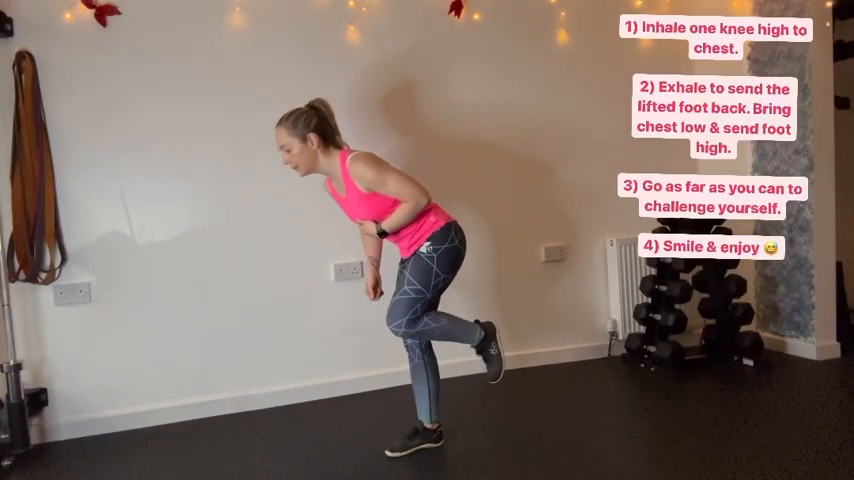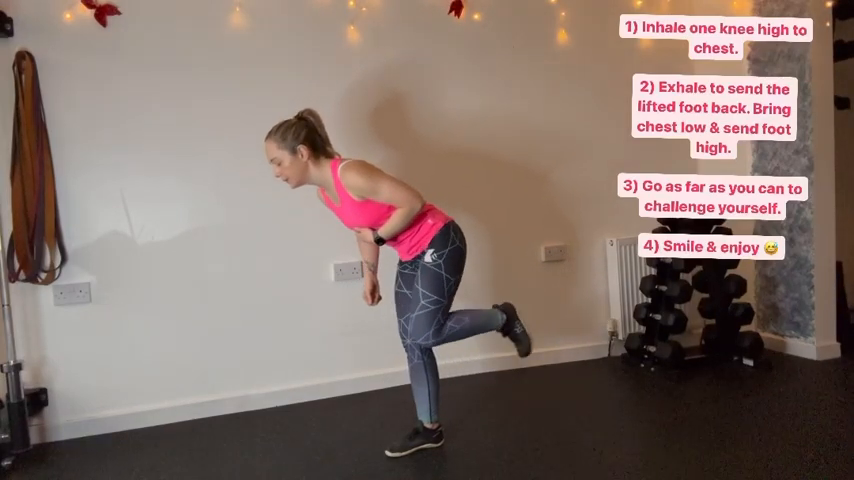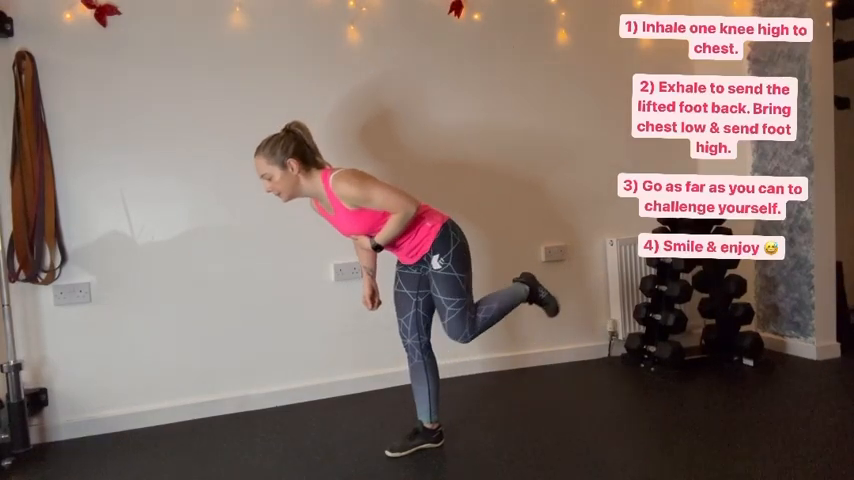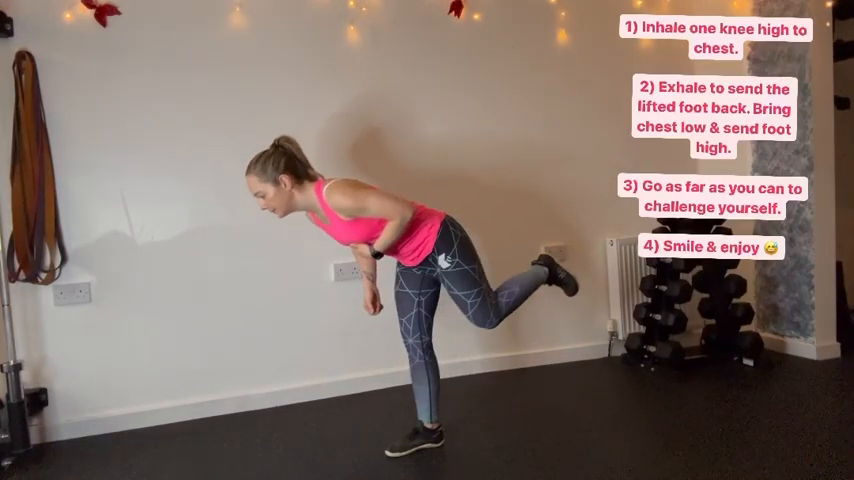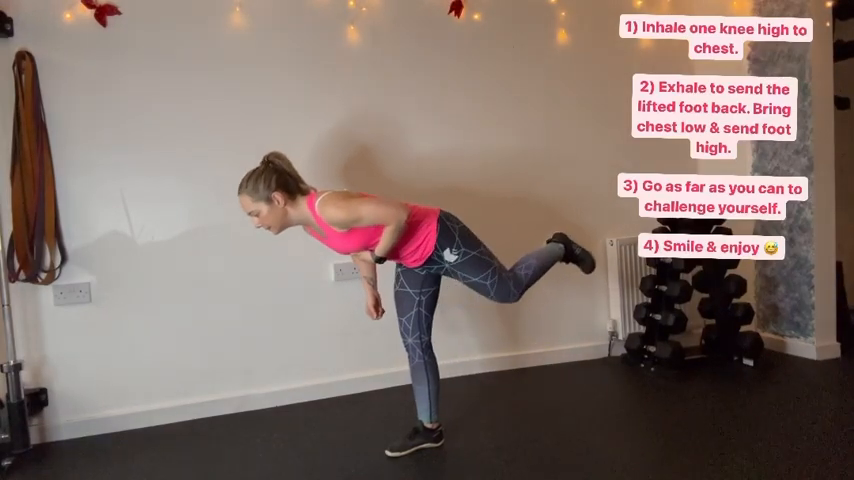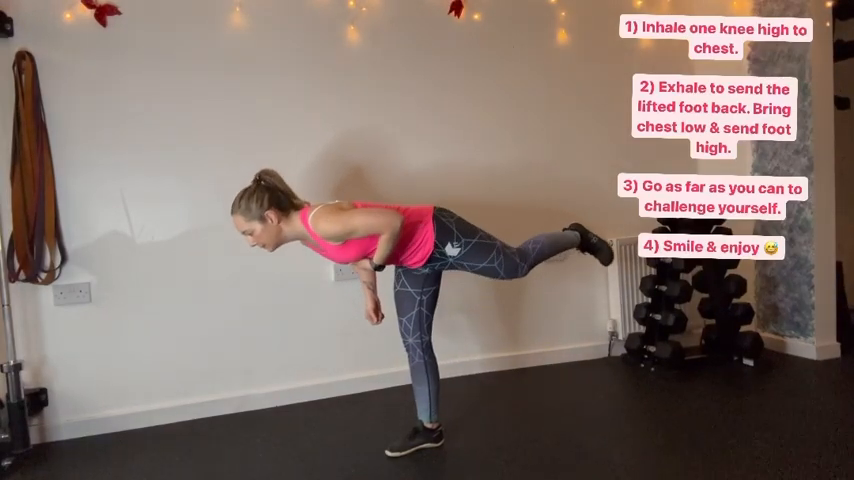
dt=0.4s
person 1, frame 1
left shoulder: (359, 166)
right shoulder: (331, 183)
left elbow: (419, 198)
left wrist: (382, 229)
right wrist: (372, 269)
left hip: (439, 240)
right hip: (414, 252)
left knee: (401, 320)
right knee: (414, 341)
left ankle: (482, 336)
right ankle: (429, 428)
person 1, frame 2
left shoulder: (350, 174)
right shoulder: (324, 191)
left elbow: (413, 203)
left wrist: (379, 236)
right wrist: (370, 275)
left hip: (439, 243)
right hip: (411, 257)
left knee: (427, 332)
right knee: (413, 343)
left ankle: (504, 318)
right ankle: (429, 429)
person 1, frame 3
left shoulder: (343, 184)
right shoulder: (318, 202)
left elbow: (408, 207)
left wrist: (376, 243)
right wrist: (368, 280)
left hip: (439, 245)
right hip: (411, 260)
left knee: (463, 329)
right knee: (414, 344)
left ankle: (526, 289)
right ankle: (429, 429)
person 1, frame 4
left shoulder: (335, 196)
right shoulder: (313, 212)
left elbow: (404, 212)
left wrist: (377, 250)
right wrist: (369, 285)
left hip: (440, 244)
right hip: (412, 261)
left knee: (487, 315)
right knee: (415, 344)
left ankle: (545, 271)
right ankle: (430, 429)
person 1, frame 5
left shoulder: (328, 209)
right shoulder: (310, 224)
left elbow: (399, 215)
left wrist: (378, 255)
right wrist: (371, 290)
left hip: (439, 240)
right hip: (413, 261)
left knee: (508, 288)
right knee: (415, 344)
left ankle: (561, 249)
right ankle: (430, 428)
person 1, frame 6
left shoulder: (322, 223)
right shoulder: (307, 236)
left elbow: (393, 221)
left wrist: (377, 261)
right wrist: (370, 295)
left hip: (438, 237)
right hip: (414, 260)
left knee: (516, 265)
right knee: (415, 343)
left ankle: (578, 238)
right ankle: (429, 428)
